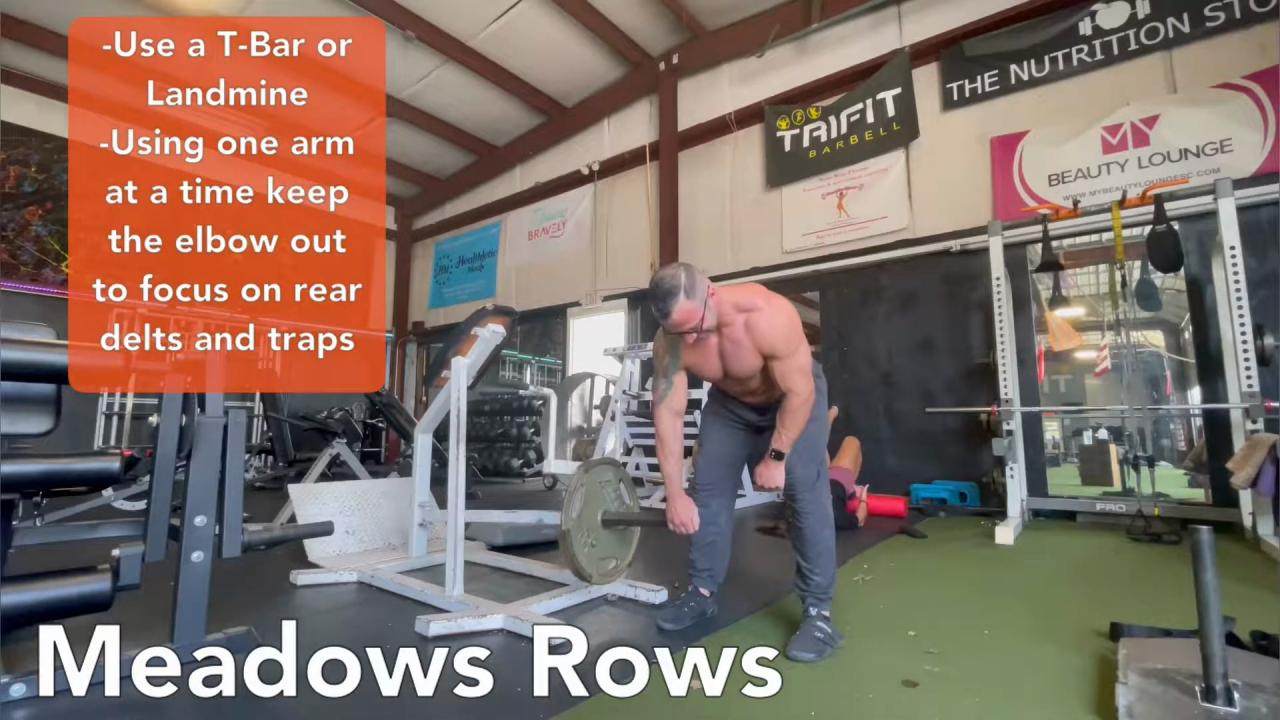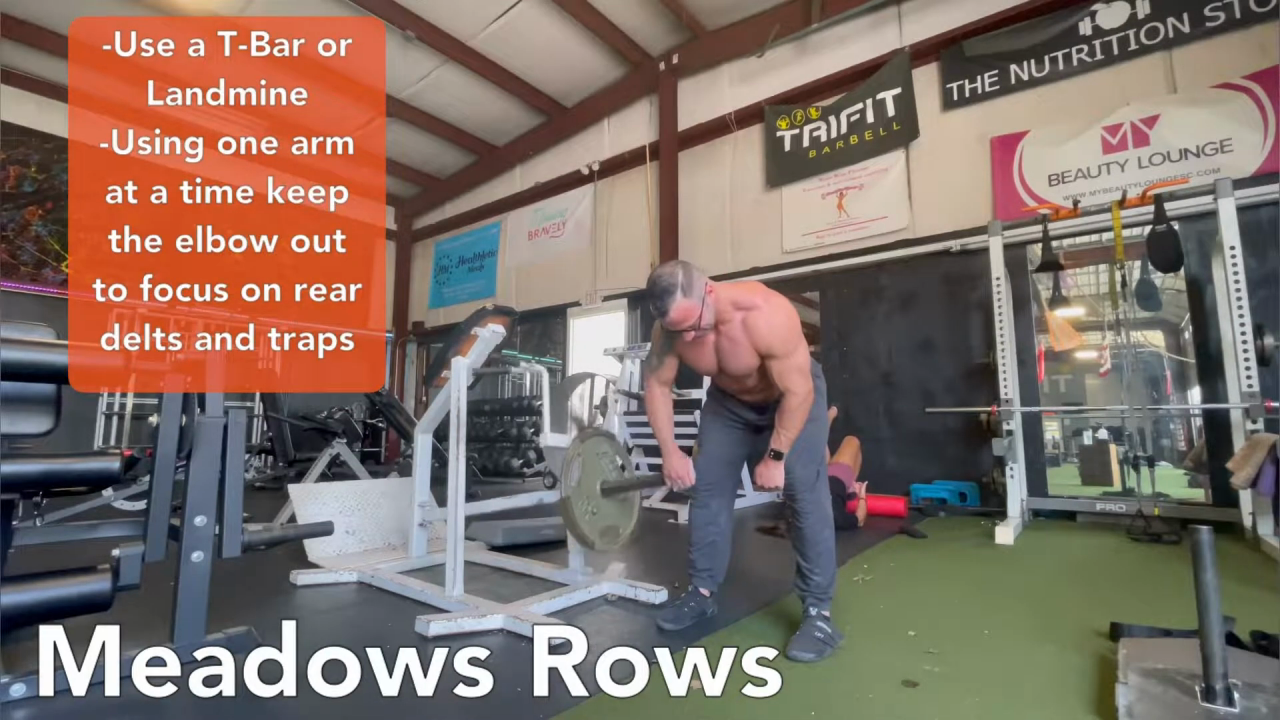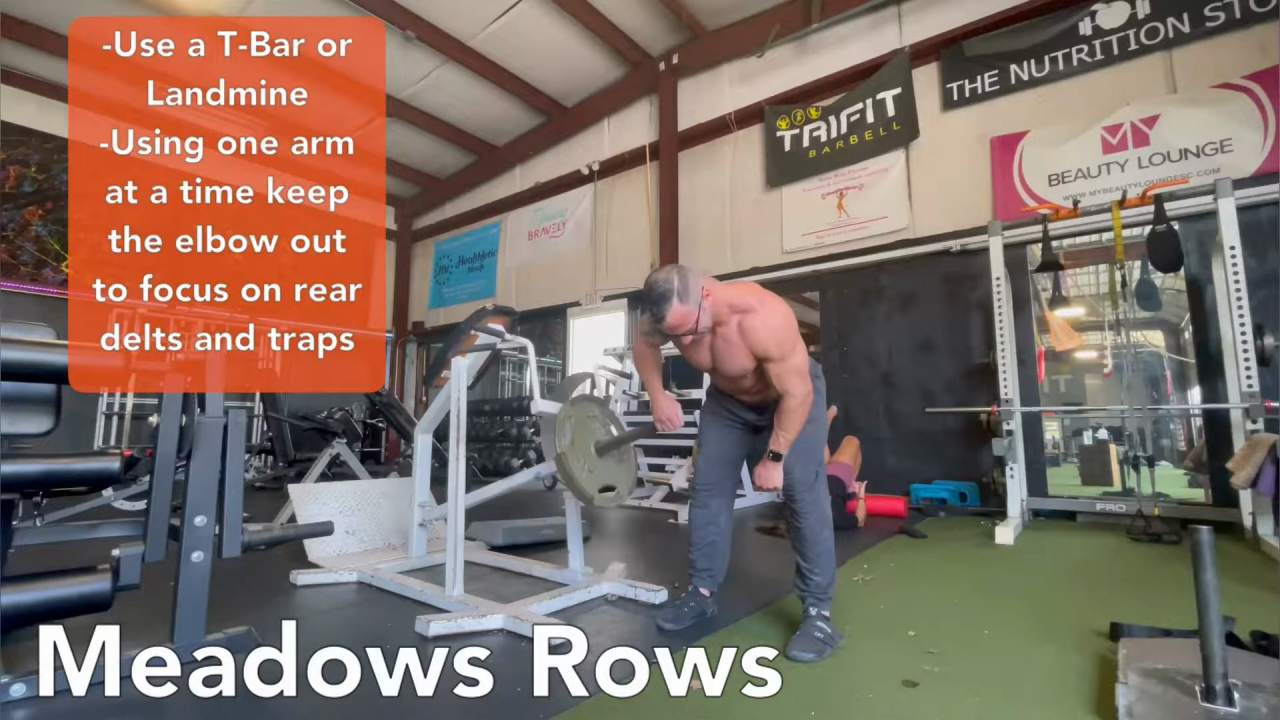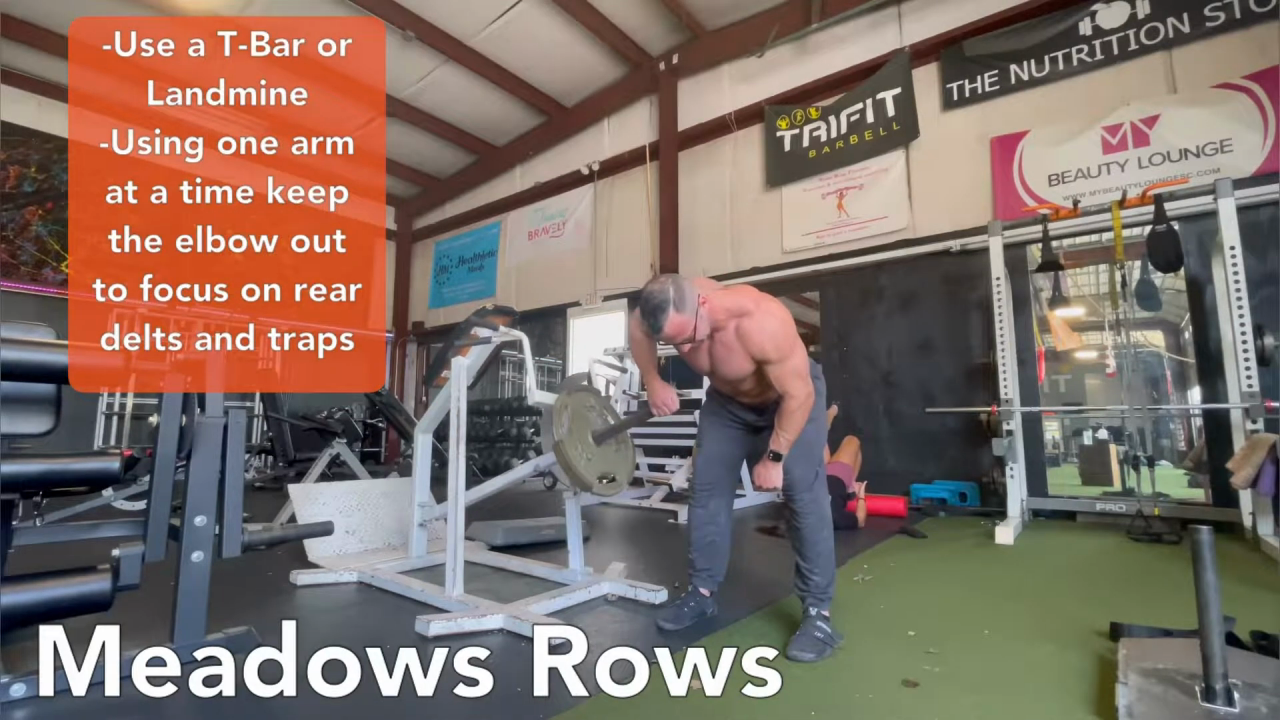
dt=0.2s
person 1, frame 1
left shoulder: (768, 316)
right shoulder: (671, 340)
left elbow: (800, 392)
right elbow: (668, 413)
left wrist: (776, 457)
right wrist: (675, 494)
left hip: (795, 396)
right hip: (728, 402)
left knee: (806, 493)
right knee: (707, 490)
left ankle: (818, 611)
right ankle: (702, 592)
person 1, frame 2
left shoulder: (766, 314)
right shoulder: (670, 330)
left elbow: (797, 393)
right elbow: (656, 384)
left wrist: (775, 456)
right wrist: (670, 452)
left hip: (794, 396)
right hip: (728, 401)
left knee: (805, 493)
right knee: (707, 489)
left ankle: (818, 612)
right ankle: (702, 592)
person 1, frame 3
left shoulder: (763, 316)
right shoulder: (673, 317)
left elbow: (796, 393)
right elbow: (642, 340)
left wrist: (775, 457)
right wrist: (658, 394)
left hip: (792, 395)
right hip: (727, 399)
left knee: (804, 492)
right knee: (708, 489)
left ankle: (818, 612)
right ankle: (702, 593)
person 1, frame 4
left shoulder: (761, 320)
right shoulder: (671, 316)
left elbow: (798, 394)
right elbow: (637, 326)
left wrist: (774, 457)
right wrist: (652, 382)
left hip: (794, 396)
right hip: (727, 400)
left knee: (804, 492)
right knee: (707, 489)
left ankle: (818, 612)
right ankle: (702, 592)
